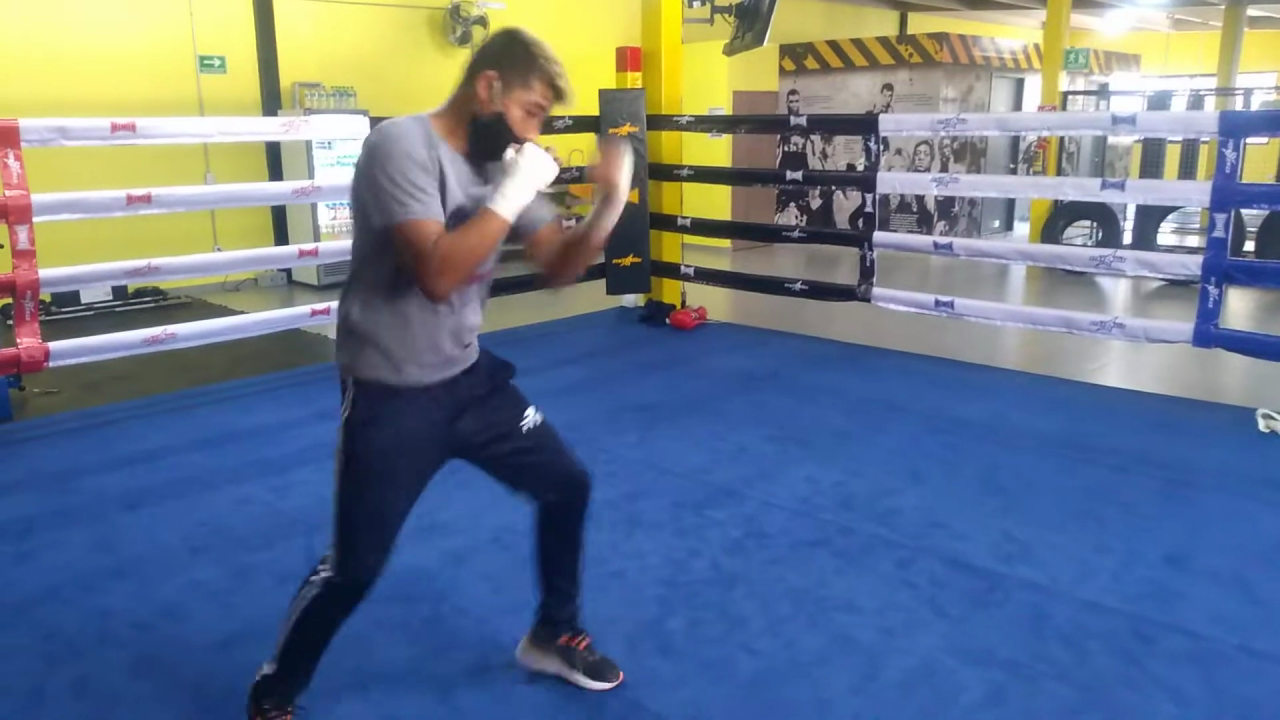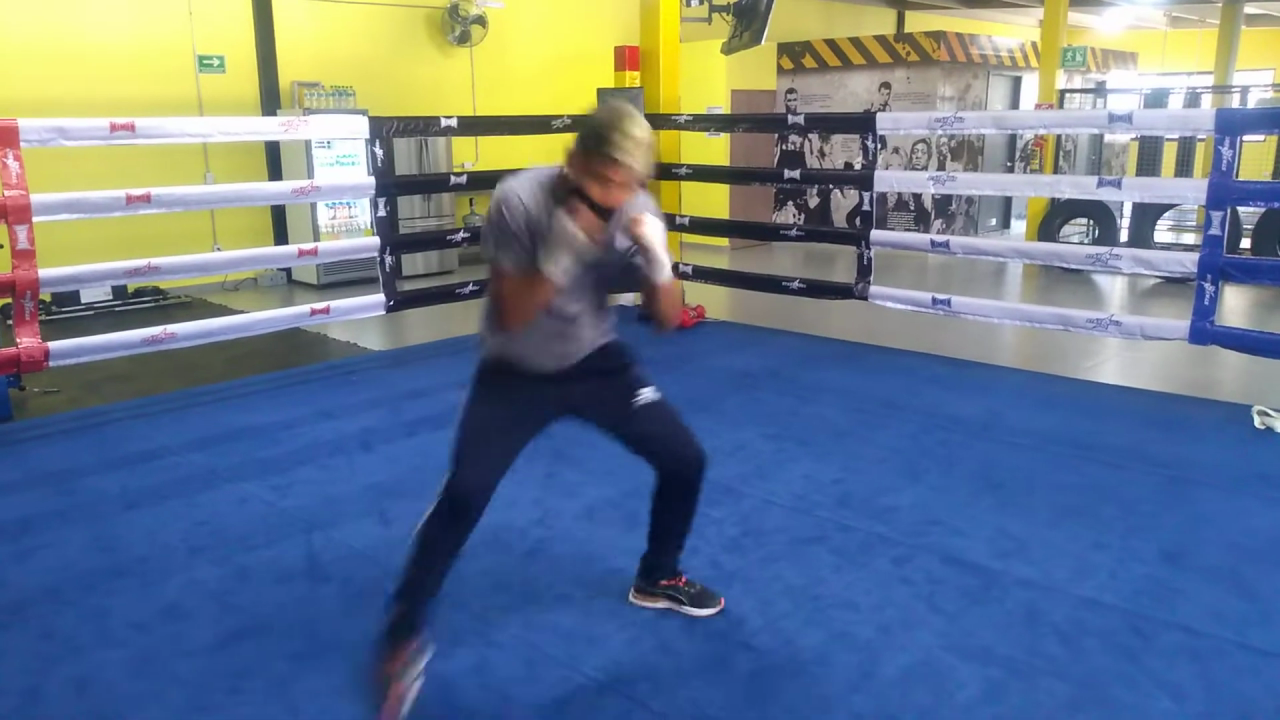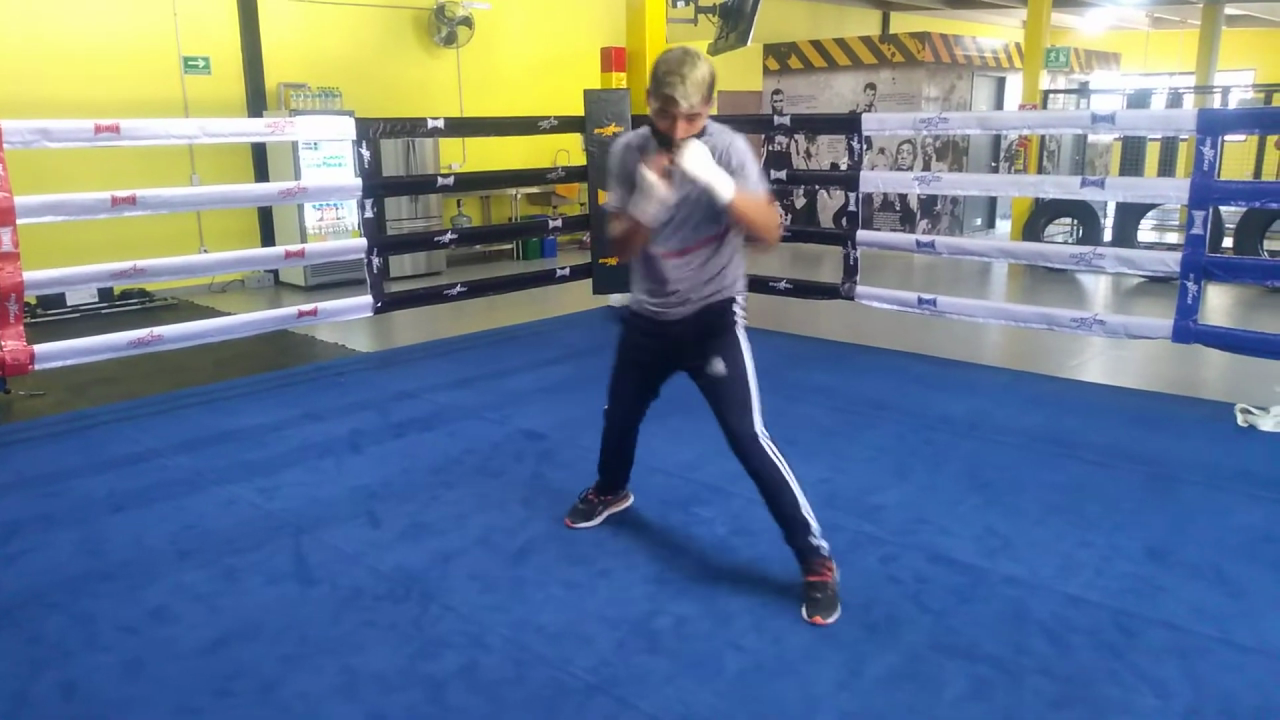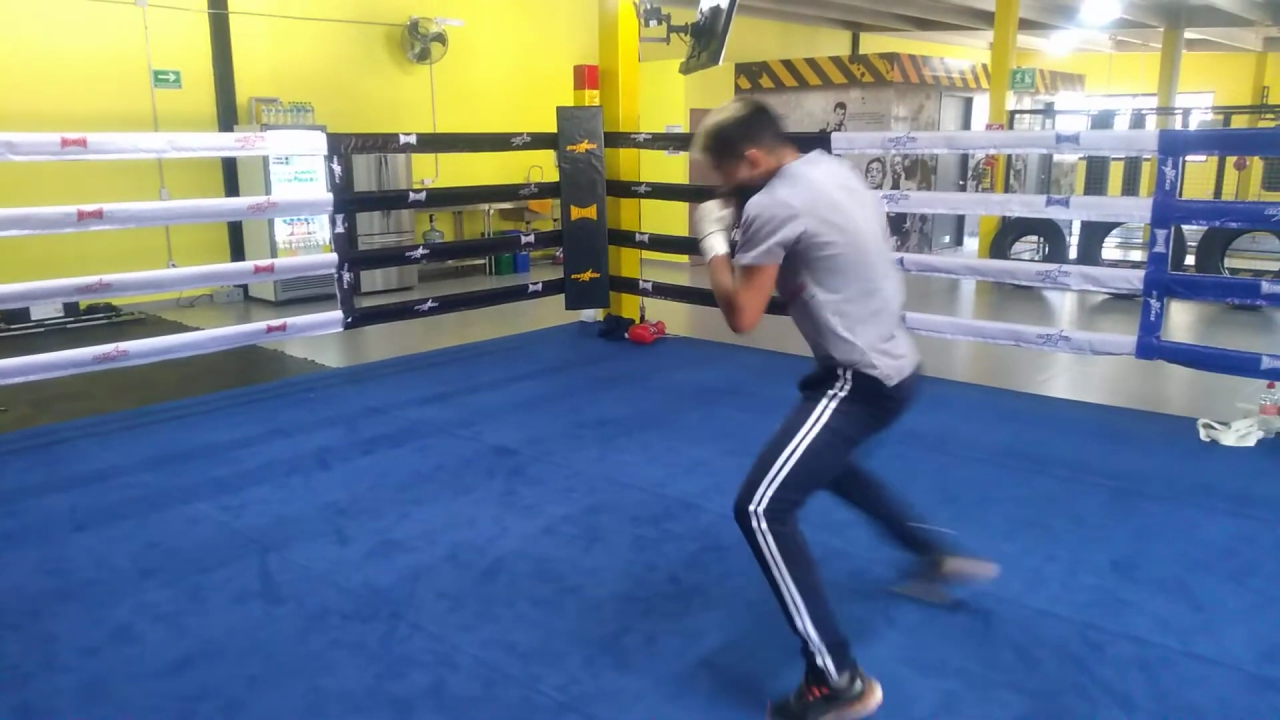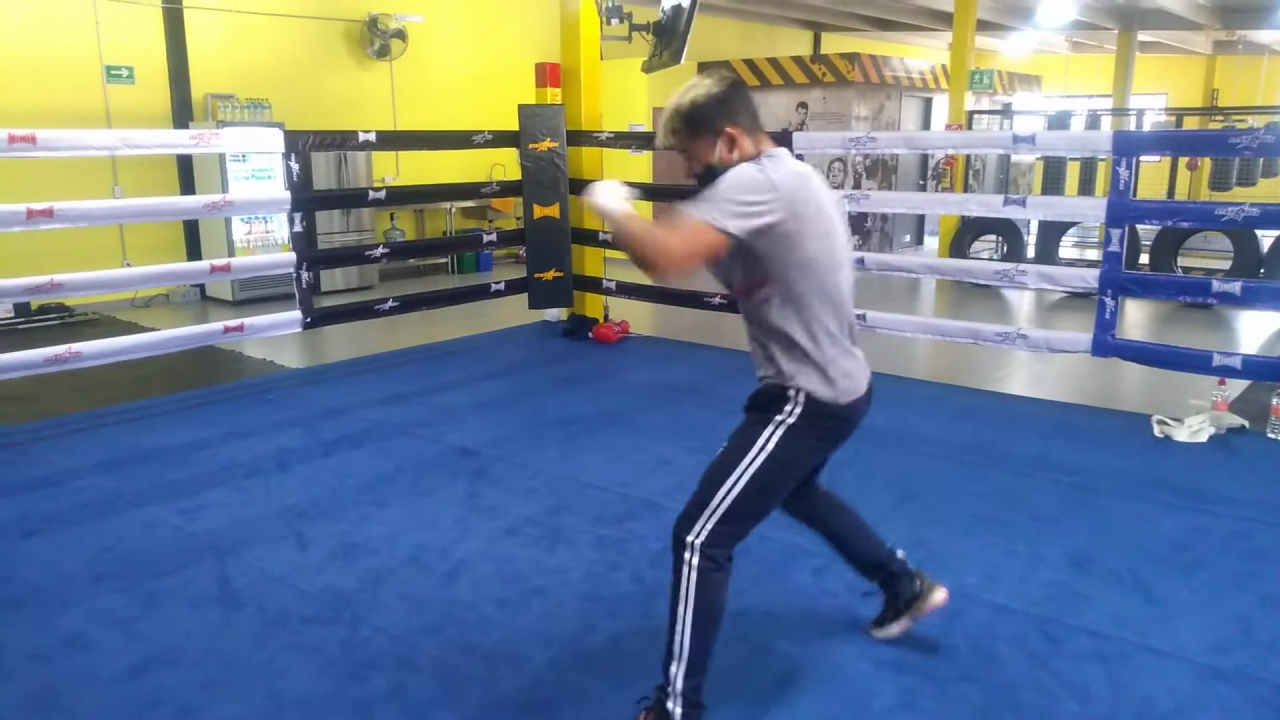
dt=1s
person 1, frame 1
left shoulder: (503, 168)
right shoulder: (400, 144)
left elbow: (560, 267)
right elbow: (438, 275)
left wrist: (610, 203)
right wrist: (512, 194)
left hip: (468, 375)
right hip: (389, 391)
left knee: (566, 486)
right knee: (355, 565)
left ankle: (556, 636)
person 1, frame 2
left shoulder: (636, 210)
right shoulder: (519, 198)
left elbow: (671, 319)
right elbow: (507, 317)
left wrist: (657, 260)
right wrist: (558, 257)
left hip: (595, 359)
right hip: (516, 373)
left knee: (686, 459)
right knee: (461, 500)
left ankle: (660, 578)
right ankle: (403, 639)
person 1, frame 3
left shoulder: (730, 148)
right shoulder: (627, 152)
left elbow: (769, 232)
right elbow: (619, 248)
left wrist: (713, 181)
right wrist: (649, 205)
left hip: (713, 315)
right hip: (649, 314)
left knee: (746, 435)
right knee: (620, 414)
left ankle: (816, 562)
right ankle: (611, 489)
person 1, frame 4
left shoulder: (773, 204)
right shoulder: (829, 169)
left elbow: (743, 318)
left wrist: (715, 248)
right wrist: (742, 234)
left hip: (860, 379)
right hip: (885, 362)
left knee: (760, 509)
right knee: (838, 469)
right ankle: (936, 560)
person 1, frame 5
left shoulder: (755, 182)
right shoulder: (791, 176)
left elbow: (664, 256)
left wrist: (612, 205)
right wrist: (694, 228)
left hip: (807, 400)
right hip: (841, 388)
left knee: (699, 540)
right knee: (796, 491)
right ankle: (906, 586)
